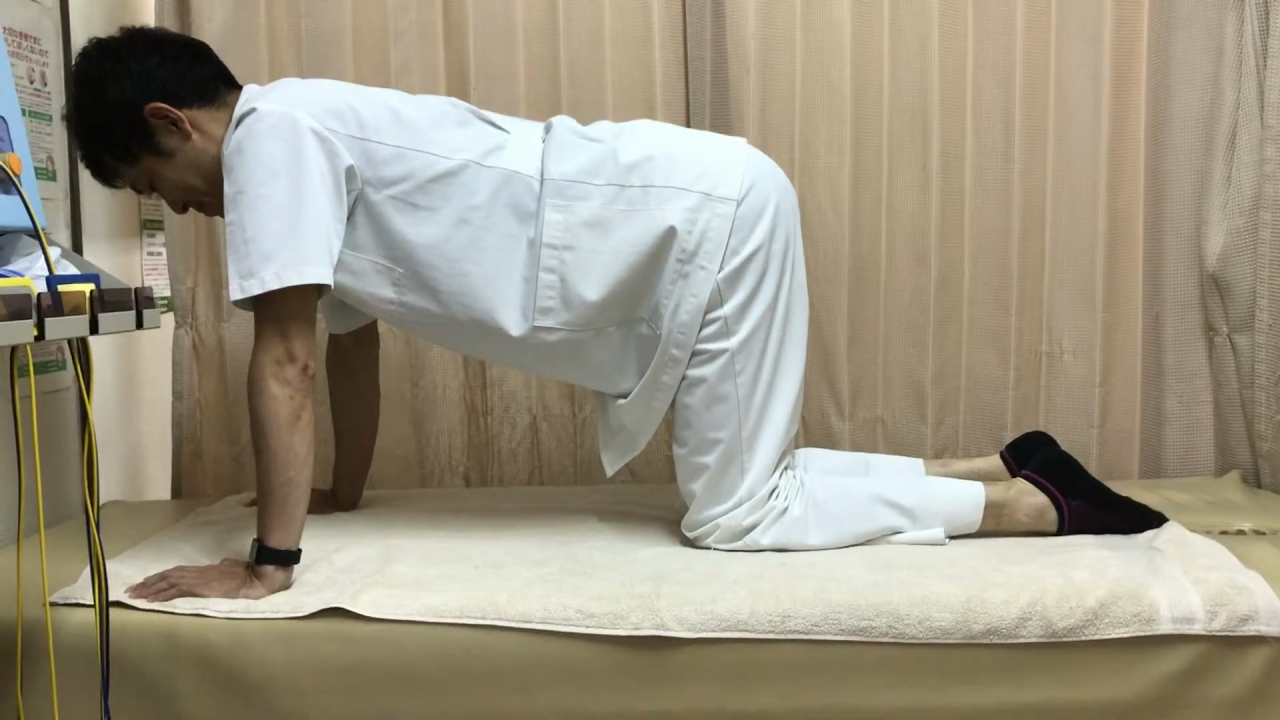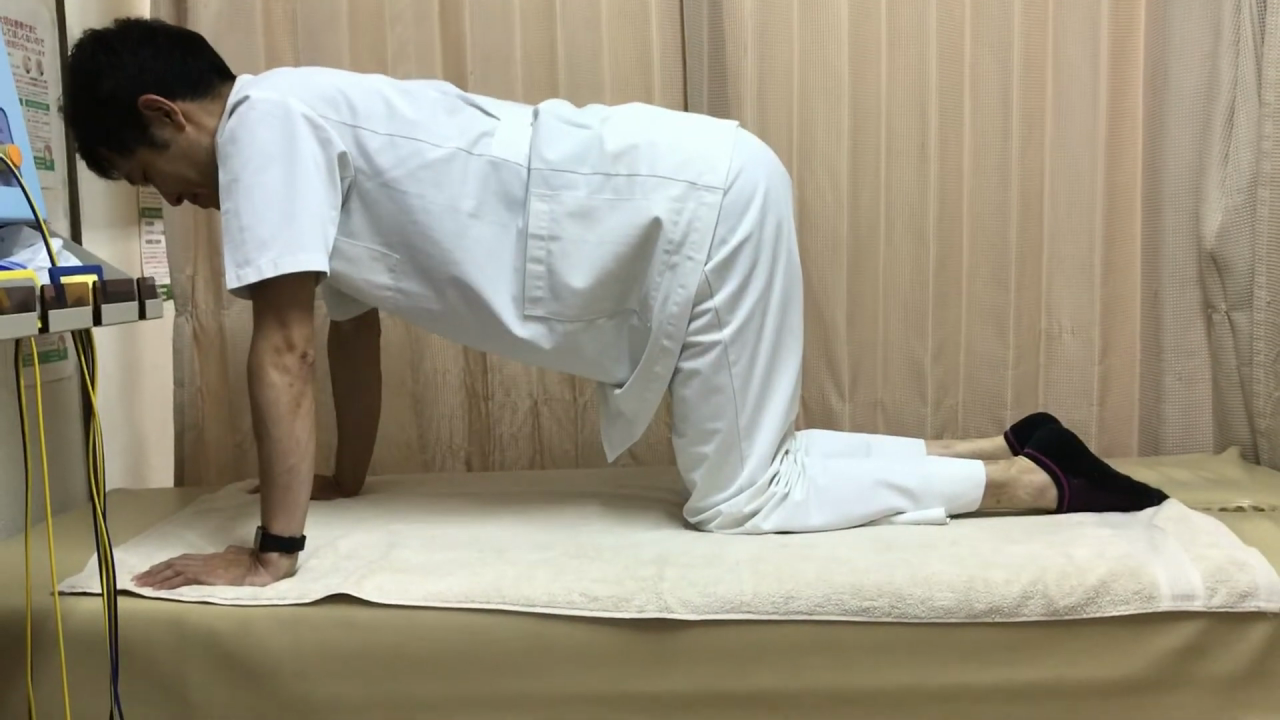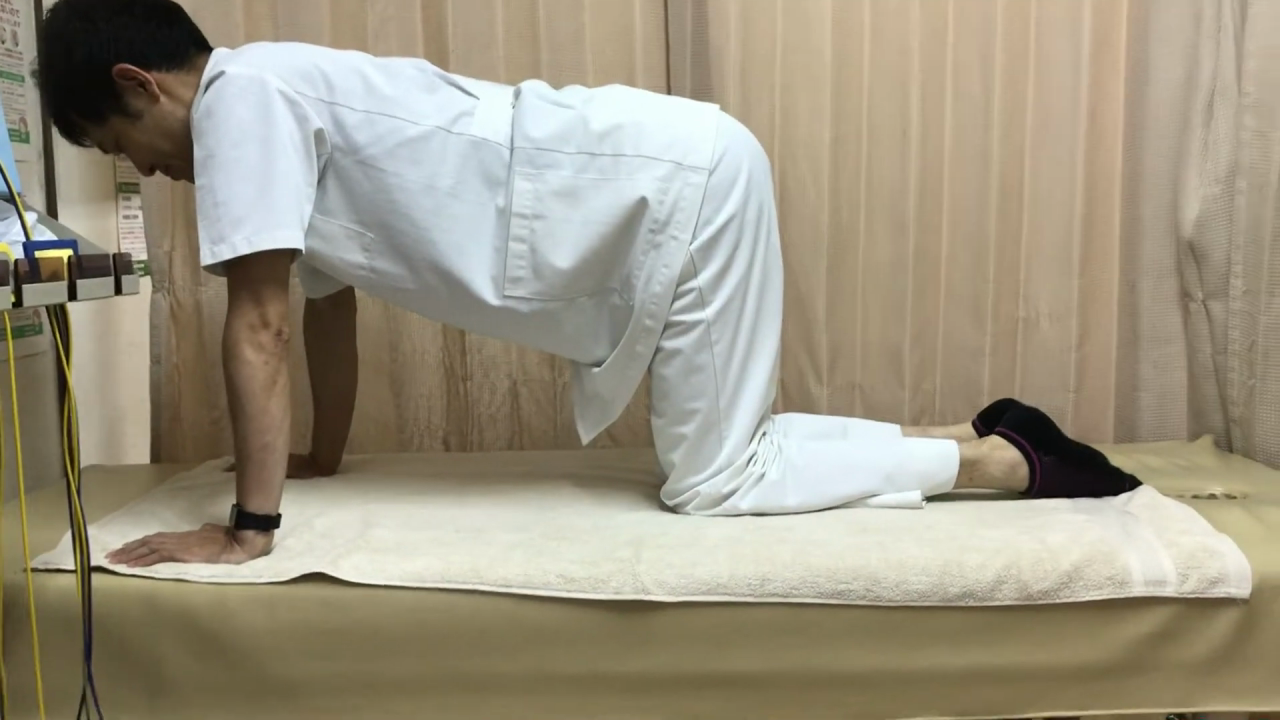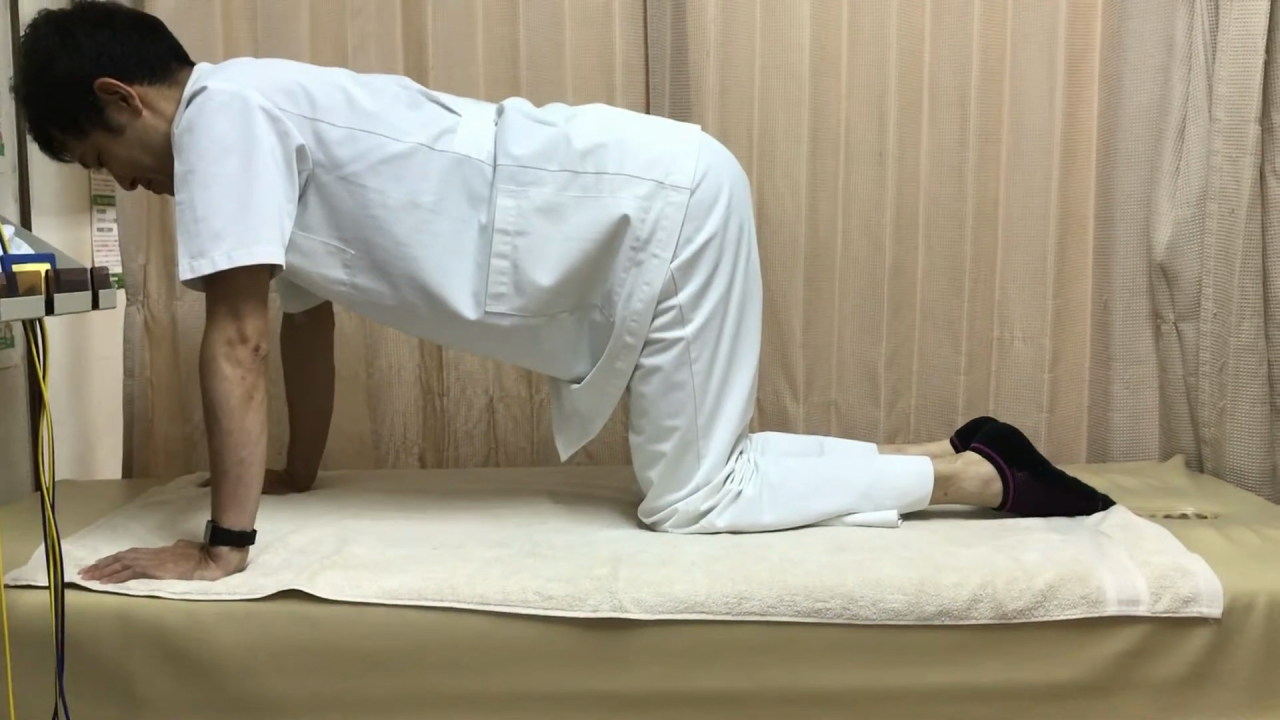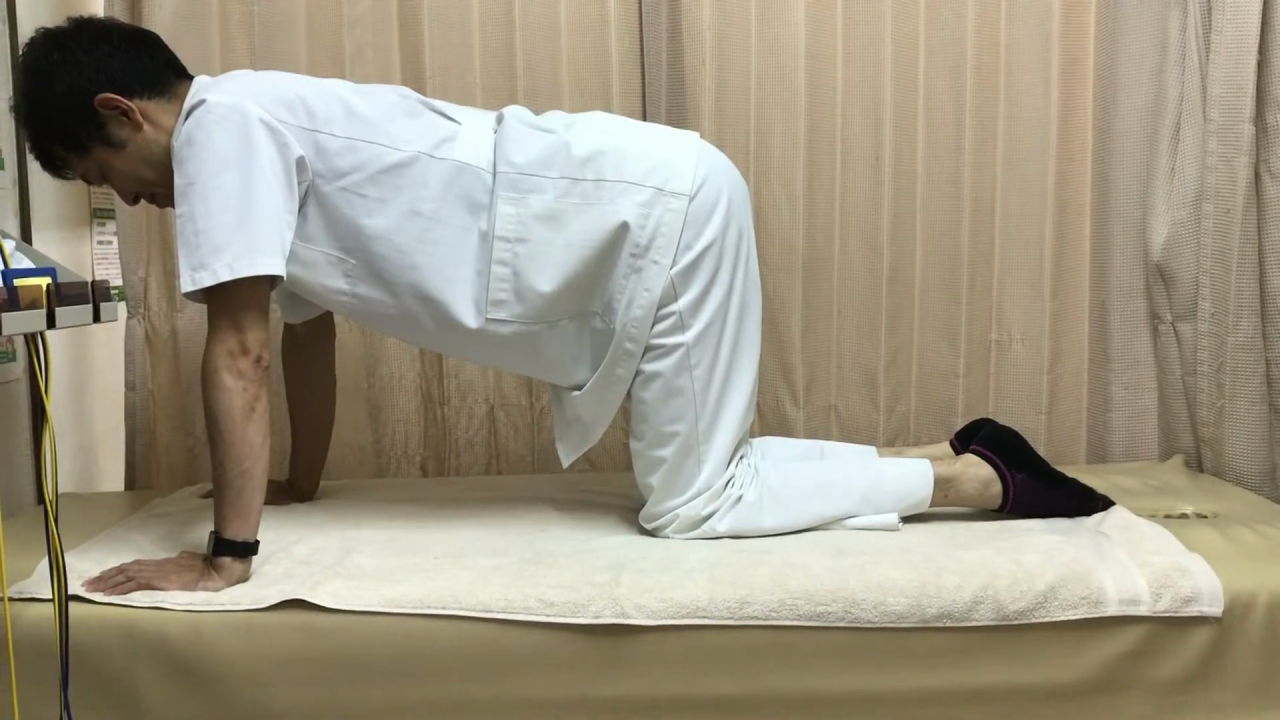
dt=1s
person 1, frame 1
left shoulder: (269, 130)
right shoulder: (315, 139)
left elbow: (282, 363)
right elbow: (350, 339)
left wrist: (269, 558)
right wrist: (342, 491)
left hip: (710, 212)
right hip: (698, 216)
left knee: (734, 517)
right knee: (745, 488)
left ankle: (1033, 504)
right ankle: (1003, 468)
person 1, frame 2
left shoulder: (263, 120)
right shoulder: (313, 129)
left elbow: (282, 351)
right elbow: (352, 324)
left wrist: (275, 545)
right wrist: (345, 476)
left hip: (701, 199)
right hip: (691, 198)
left knee: (734, 501)
right knee: (745, 469)
left ankle: (1032, 480)
right ankle: (1006, 446)
person 1, frame 3
left shoulder: (239, 95)
right shoulder: (289, 104)
left elbow: (257, 329)
right elbow: (327, 302)
left wrist: (250, 524)
right wrist: (323, 455)
left hip: (680, 182)
right hip: (665, 187)
left knee: (712, 482)
right knee: (719, 452)
left ankle: (1004, 461)
right ankle: (974, 431)
person 1, frame 4
left shoulder: (220, 109)
right shoulder: (269, 119)
left elbow: (234, 344)
right elbow: (304, 317)
left wrist: (224, 540)
right wrist: (297, 472)
left hip: (662, 199)
right hip: (644, 207)
left knee: (690, 499)
right knee: (697, 468)
left ankle: (979, 476)
right ankle: (949, 450)
person 1, frame 5
left shoulder: (219, 123)
right shoulder: (267, 130)
left elbow: (236, 355)
right elbow: (306, 324)
left wrist: (228, 550)
right wrist: (301, 480)
left hip: (661, 205)
right hip: (643, 212)
left knee: (690, 505)
right knee: (694, 477)
left ankle: (977, 478)
right ankle: (956, 455)
